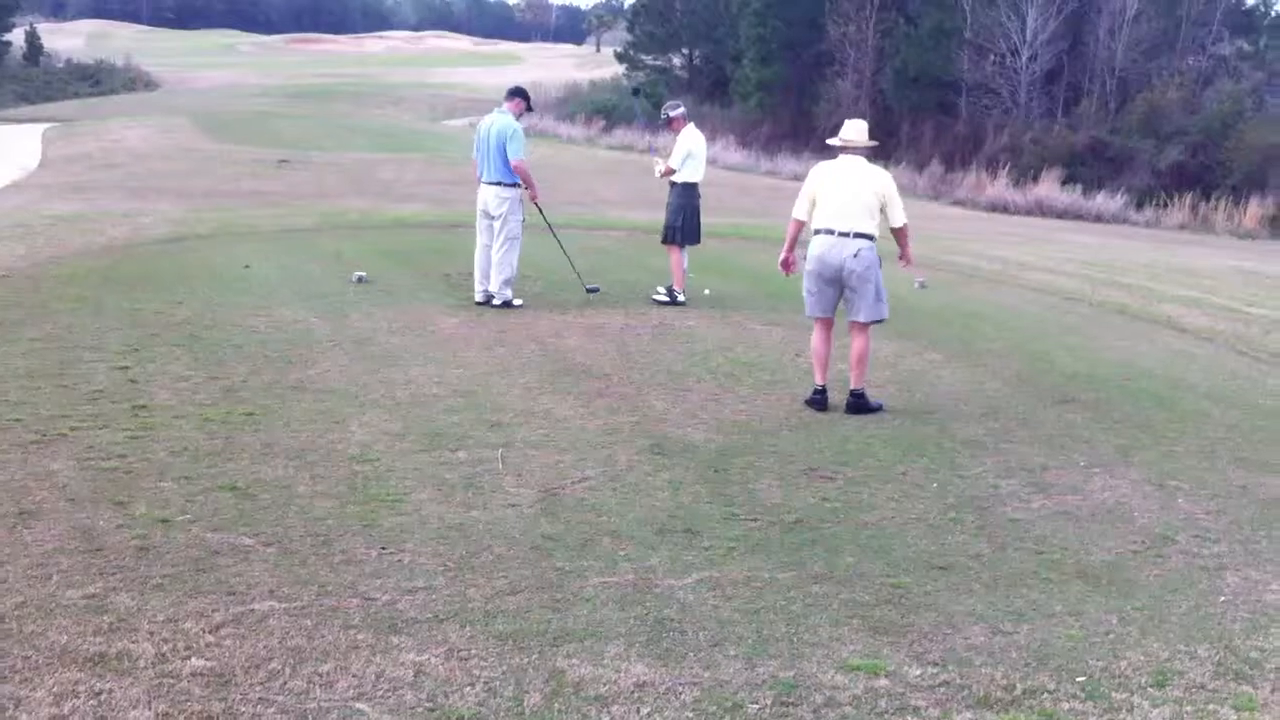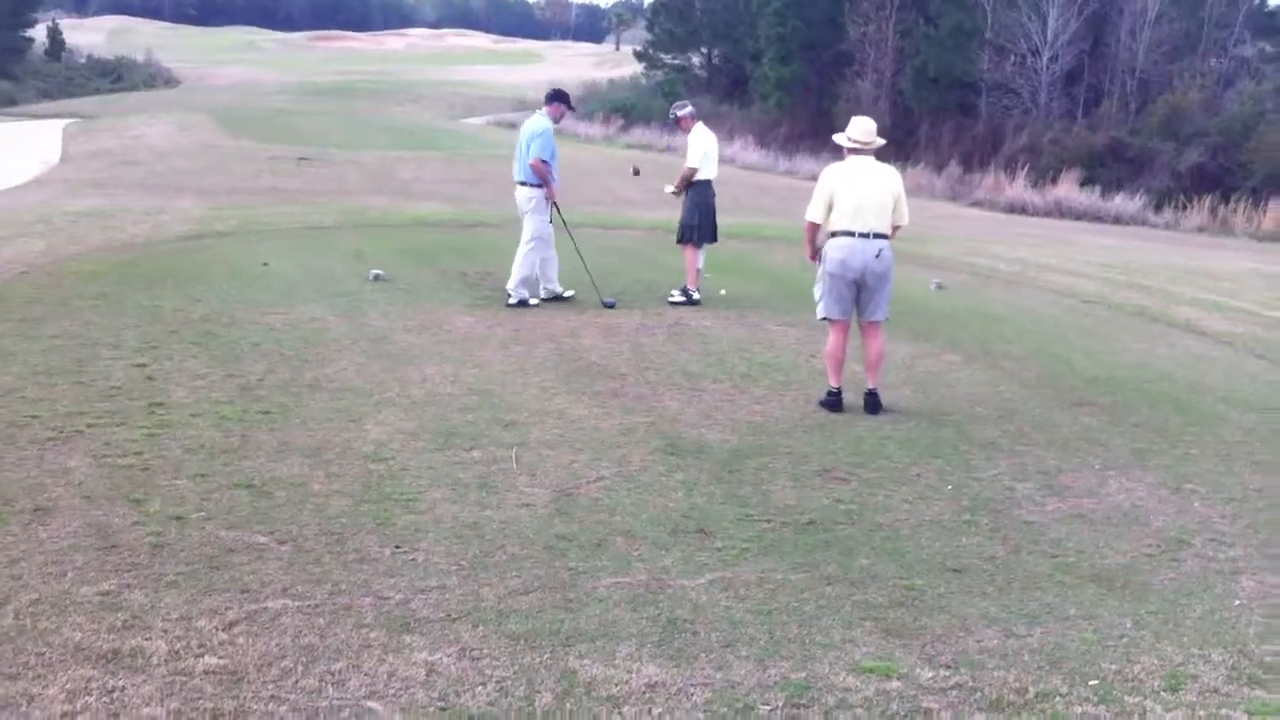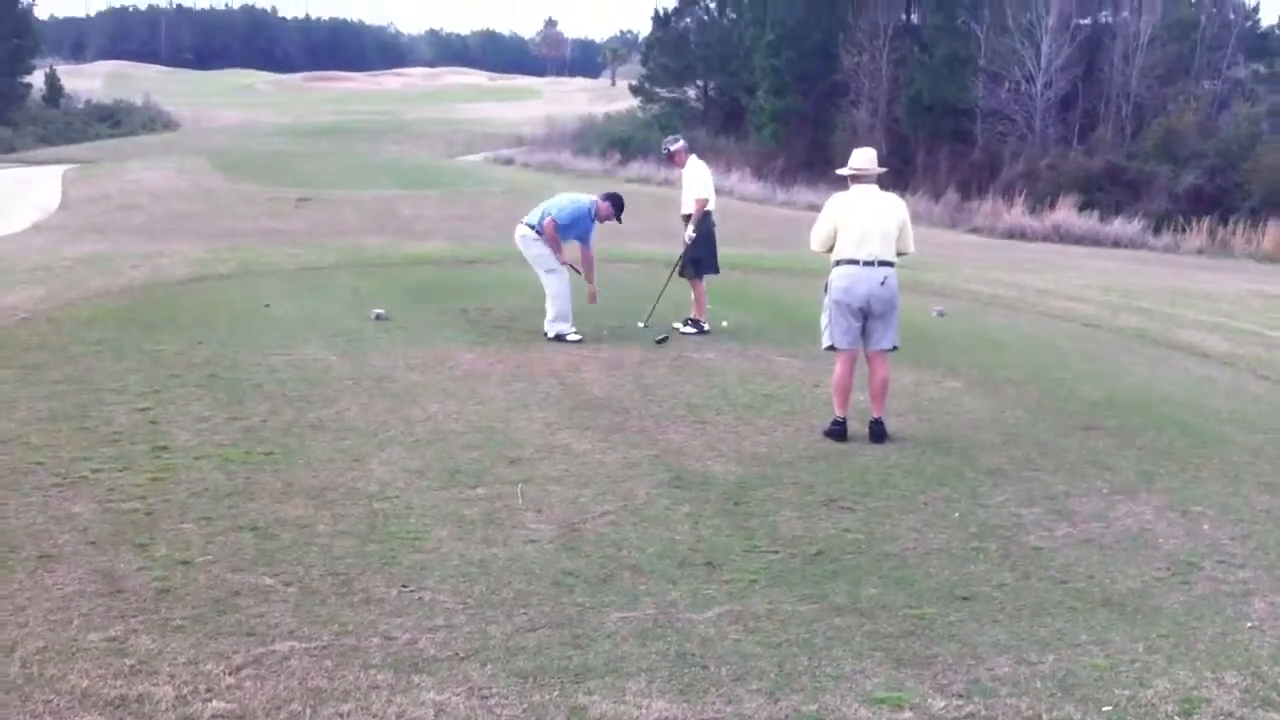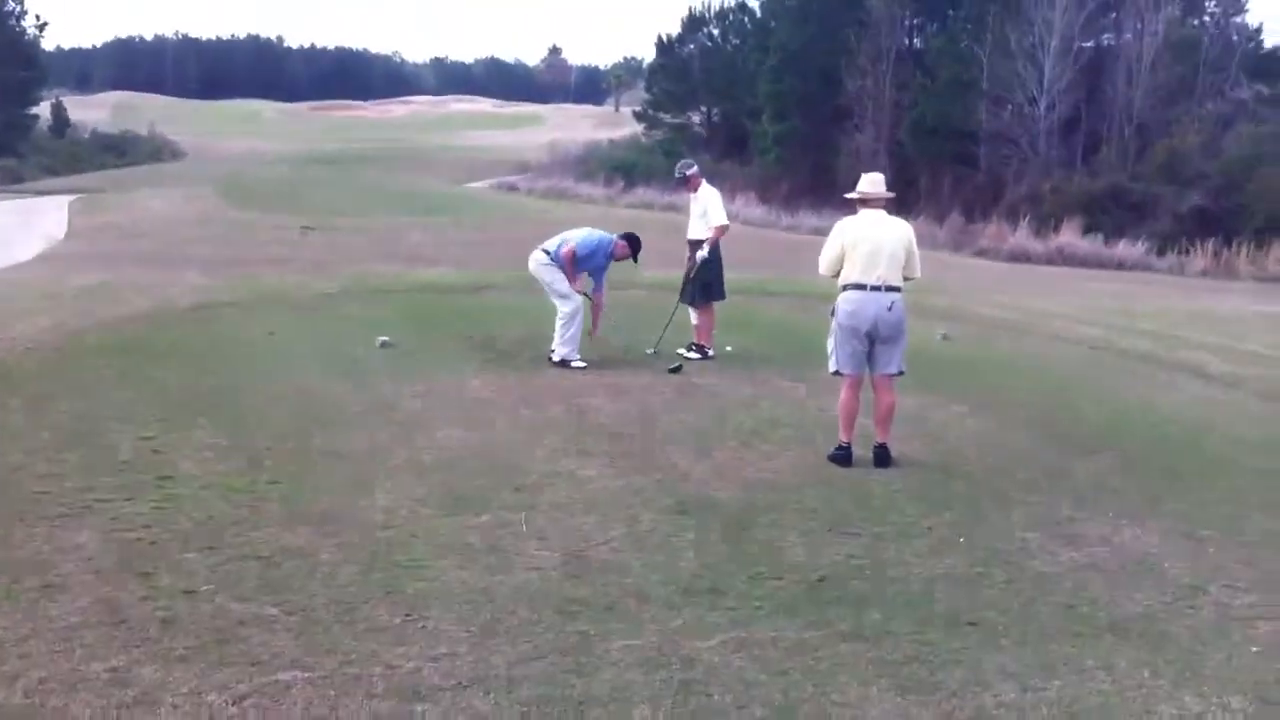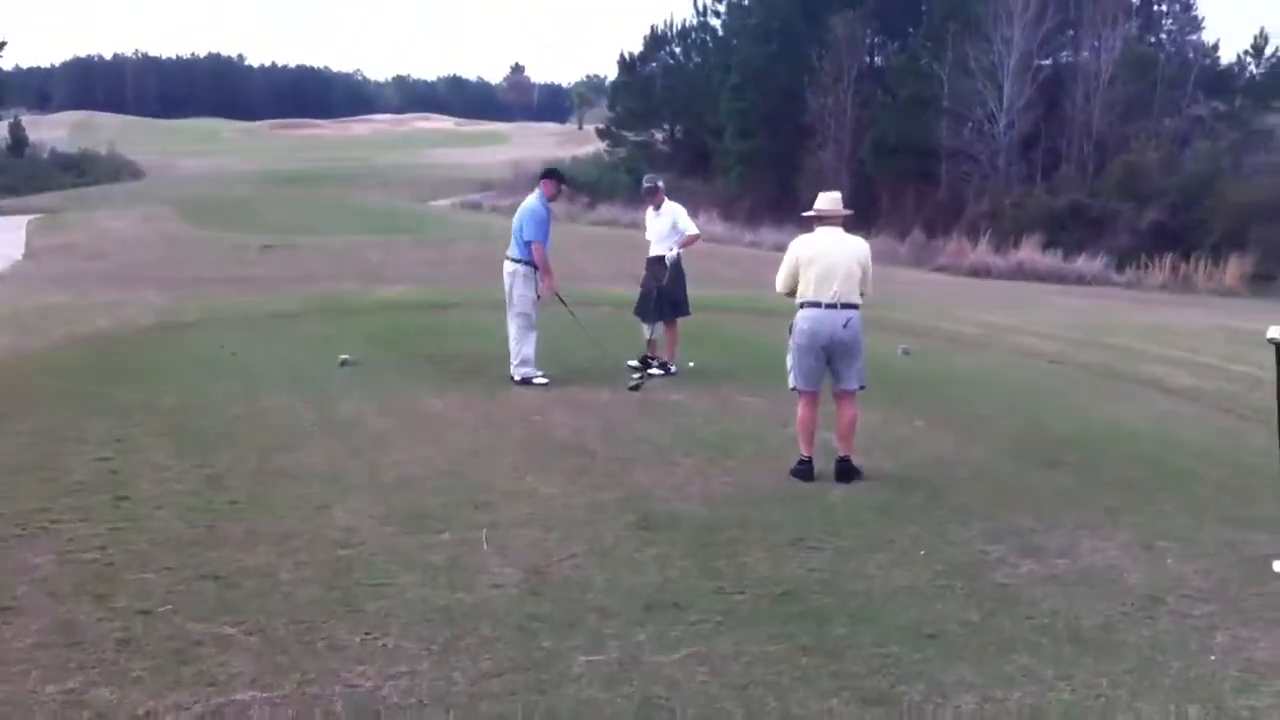
dt=0.7s
person 1, frame 1
left shoulder: (821, 170)
right shoulder: (880, 176)
left elbow: (800, 215)
right elbow: (898, 223)
left wrist: (787, 250)
right wrist: (905, 250)
left hip: (824, 248)
right hip: (861, 252)
left knee: (822, 324)
right knee: (860, 328)
left ankle: (819, 391)
right ankle: (856, 395)
person 1, frame 2
left shoulder: (834, 171)
right shoulder: (891, 175)
left elbow: (814, 218)
right elbow: (899, 222)
left wrist: (811, 246)
left hip: (842, 250)
right hip: (878, 252)
left knee: (838, 326)
right knee: (872, 327)
left ankle: (834, 393)
right ankle: (872, 393)
person 1, frame 3
left shoulder: (839, 201)
right shoulder: (896, 204)
left elbow: (819, 244)
right elbow: (905, 248)
left hip: (847, 279)
right hip: (884, 280)
left knee: (846, 356)
right knee: (878, 356)
left ankle: (839, 422)
right ankle: (877, 423)
person 1, frame 4
left shoulder: (847, 225)
right shoulder: (903, 228)
left elbow: (827, 269)
right elbow: (912, 273)
left hip: (854, 303)
right hip: (891, 304)
left knee: (851, 380)
right knee: (884, 381)
left ankle: (844, 447)
right ankle: (882, 448)
person 1, frame 5
left shoulder: (802, 244)
right shoulder: (861, 246)
left elbow: (784, 288)
right elbow: (864, 290)
left hip: (810, 321)
right hip: (848, 321)
left knee: (808, 396)
right knee: (846, 395)
left ankle: (806, 462)
right ankle: (844, 460)
person 2, frame 1
left shoulder: (686, 138)
right shoulder: (696, 135)
left elbow: (671, 169)
left wrist: (661, 170)
right wrist: (665, 164)
left hip: (682, 192)
right hip: (688, 191)
left knee: (673, 243)
right knee: (679, 243)
left ankle: (677, 292)
right ankle: (677, 286)
person 2, frame 2
left shoulder: (697, 136)
right shoulder: (705, 133)
left elbow: (691, 168)
left wrist: (677, 185)
right wrist: (683, 185)
left hip: (697, 191)
right hip: (703, 190)
left knee: (689, 242)
right knee: (696, 242)
left ankle: (692, 291)
right ankle: (692, 286)
person 2, frame 3
left shoulder: (695, 168)
right shoulder: (690, 168)
left elbow: (702, 200)
left wrist: (691, 226)
left hip: (699, 225)
right hip: (696, 225)
left knee: (695, 275)
right knee: (693, 275)
left ankle: (702, 321)
right ankle: (694, 316)
person 2, frame 4
left shoulder: (709, 194)
right shoulder: (695, 195)
left elbow: (722, 225)
left wrist: (706, 247)
left hip: (706, 252)
right hip: (697, 250)
left knee: (704, 301)
right knee: (693, 300)
left ankle: (707, 347)
right ankle: (697, 342)
person 2, frame 5
left shoulder: (675, 210)
right shoulder: (650, 213)
left elbow: (694, 234)
left wrist: (676, 247)
right wrist: (645, 268)
left hip: (669, 267)
right hip: (654, 266)
left knee: (669, 317)
right knee: (645, 313)
left ankle: (670, 362)
right ankle: (651, 356)
person 3, frame 1
left shoulder: (484, 122)
right shoulder: (512, 126)
left elbow: (476, 161)
right elbow: (517, 165)
right wrist: (532, 187)
left hip: (485, 190)
right hip: (506, 193)
left knee: (485, 245)
right knee: (506, 246)
left ankle: (482, 293)
right ankle: (501, 295)
person 3, frame 2
left shoulder: (533, 122)
right shoulder: (544, 127)
right elbow: (535, 162)
right wrist: (550, 187)
left hip: (525, 189)
right hip: (535, 193)
left knee: (544, 243)
right knee: (532, 244)
left ankle: (550, 289)
right ankle: (516, 294)
person 3, frame 3
left shoulder: (589, 219)
right shoulder: (579, 205)
left elbow: (586, 251)
right elbow: (548, 224)
left wrist: (591, 283)
right wrist: (559, 253)
left hip: (537, 236)
right hip: (529, 234)
left knee: (557, 277)
right knee: (558, 277)
left ankle: (553, 324)
right ankle: (558, 329)
person 3, frame 4
left shoulder: (605, 257)
right shoulder: (599, 240)
left elbow: (598, 293)
right elbow: (566, 252)
left wrist: (594, 326)
right wrist: (573, 281)
left hip: (548, 263)
right hip: (543, 261)
left knee: (569, 304)
right knee: (573, 304)
left ankle: (558, 350)
right ankle: (564, 356)
person 3, frame 5
left shoulder: (540, 206)
right shoulder: (535, 208)
right elbow: (537, 248)
left wrist: (546, 274)
right wrist: (549, 277)
left hip: (524, 268)
right hip: (521, 269)
left knee: (524, 321)
right knee: (523, 321)
left ankle: (522, 368)
right ankle: (523, 372)
